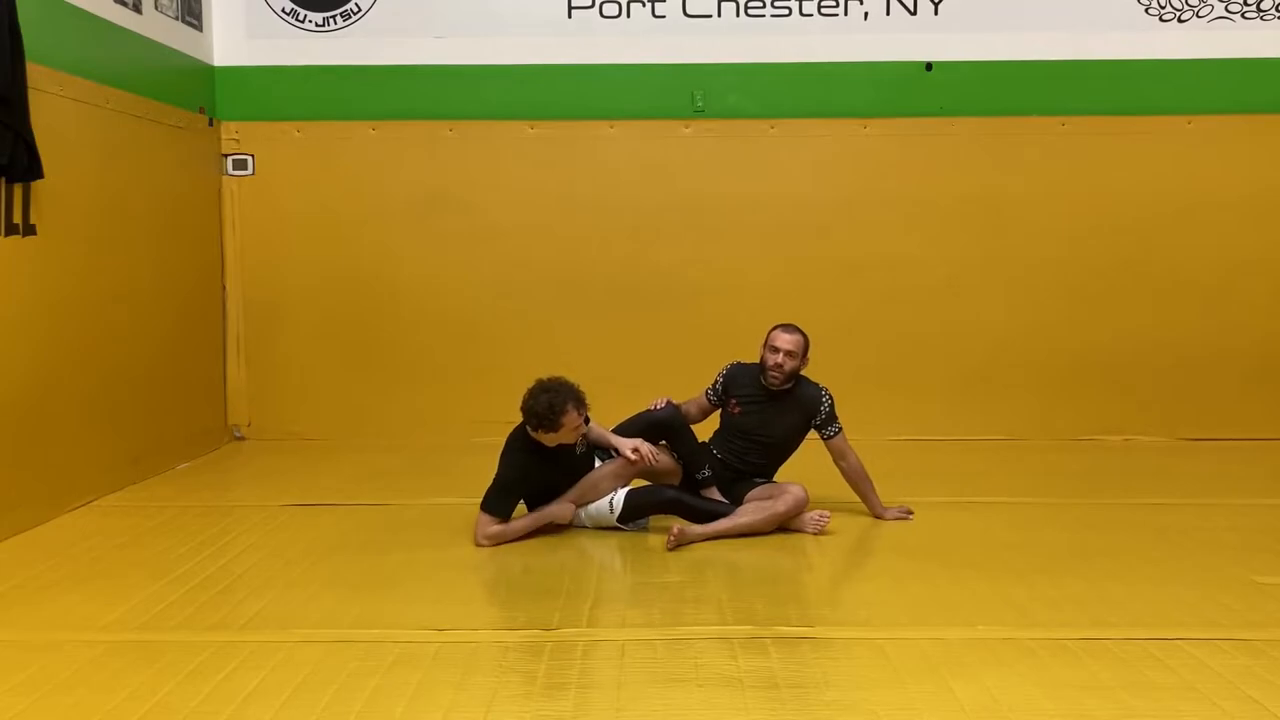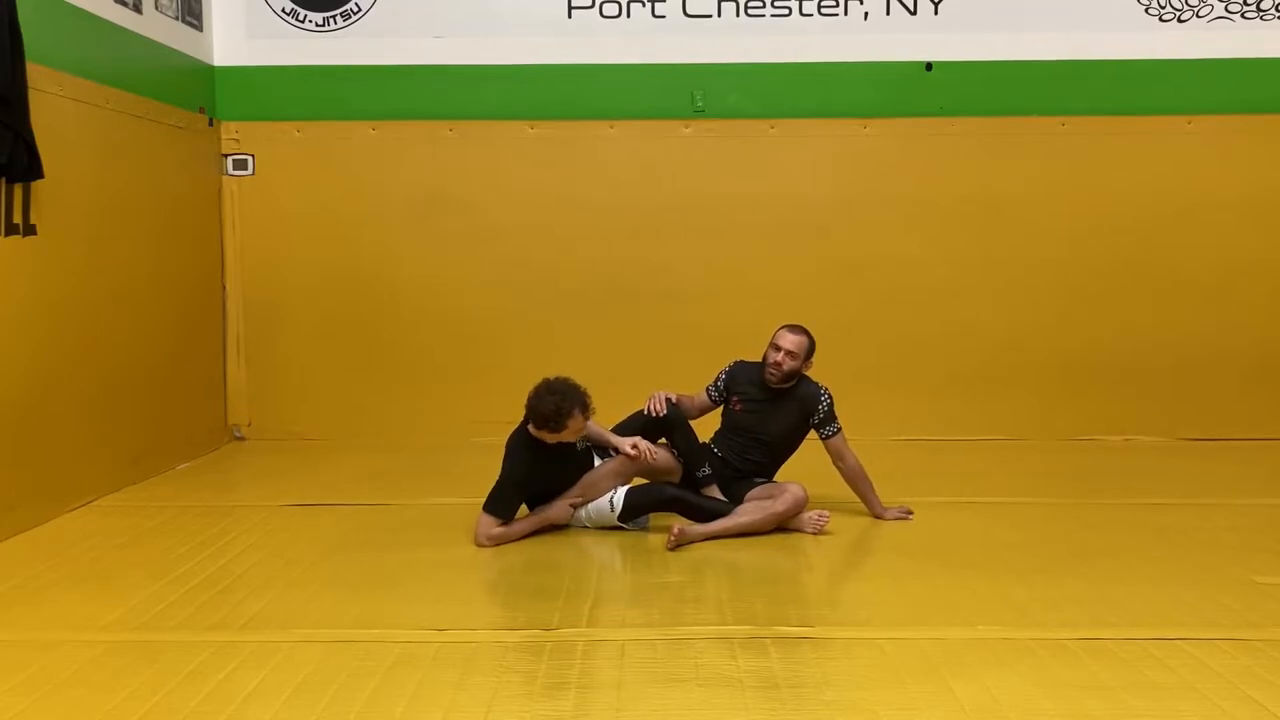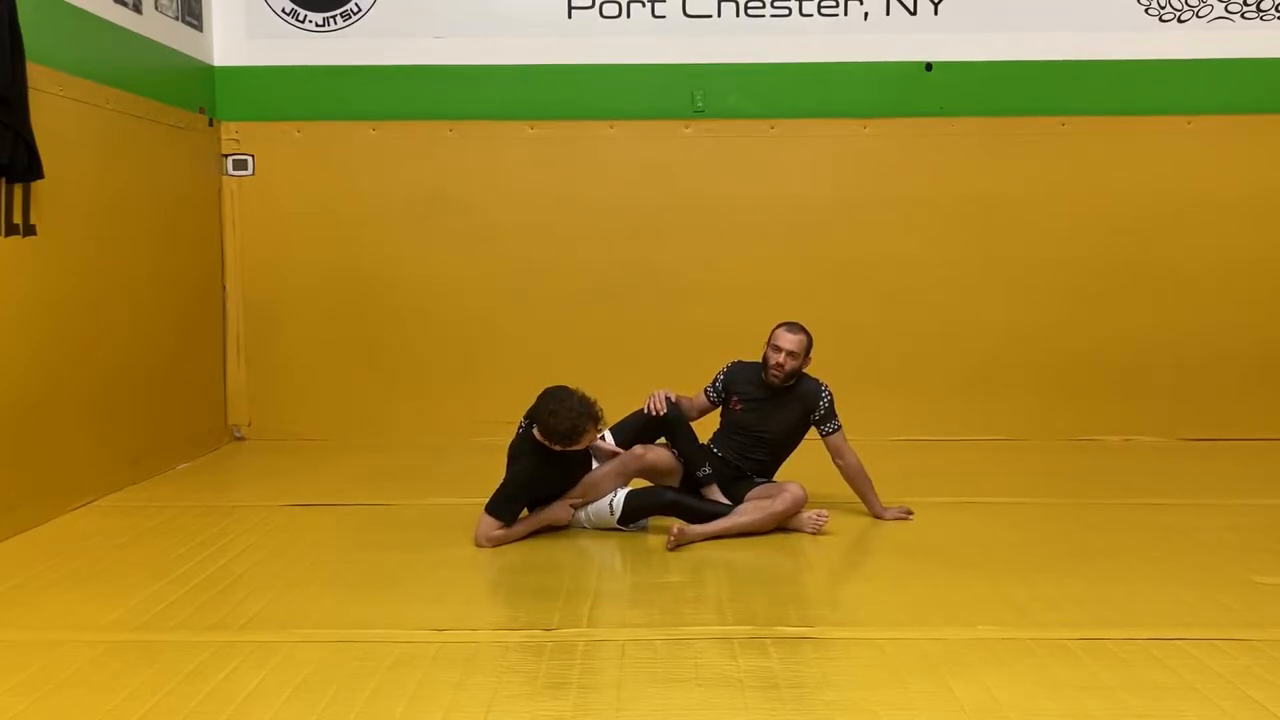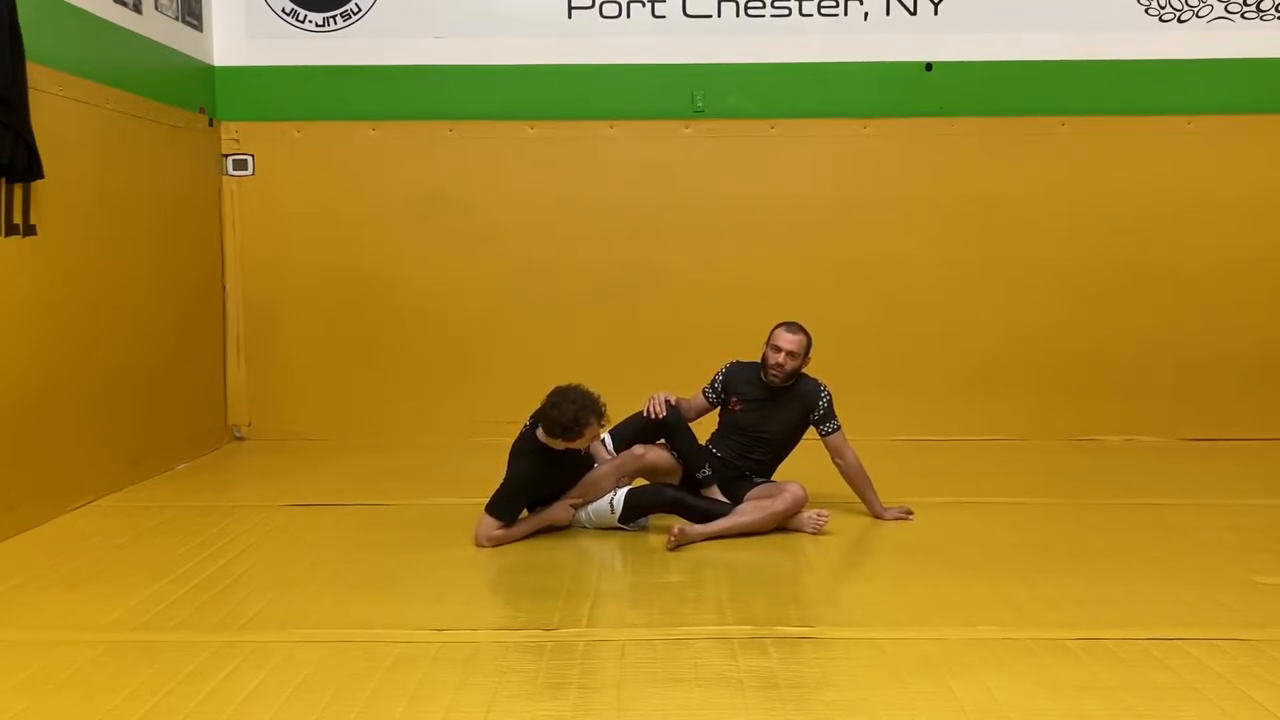
dt=1s
person 1, frame 1
left shoulder: (814, 398)
right shoulder: (735, 375)
left elbow: (843, 458)
right elbow: (698, 410)
left wrist: (878, 509)
right wrist: (674, 409)
left hip: (748, 487)
right hip: (705, 468)
left knee: (796, 496)
left ankle: (698, 532)
person 1, frame 2
left shoulder: (814, 398)
right shoulder: (738, 373)
left elbow: (842, 459)
right elbow: (694, 408)
left wrist: (878, 509)
right wrist: (672, 399)
left hip: (748, 486)
right hip: (707, 467)
left knee: (795, 495)
left ankle: (698, 531)
person 1, frame 3
left shoulder: (814, 395)
right shoulder: (736, 373)
left elbow: (842, 457)
right elbow: (693, 410)
left wrist: (877, 509)
right wrist: (672, 400)
left hip: (749, 486)
right hip: (707, 467)
left knee: (795, 495)
left ankle: (697, 531)
person 1, frame 4
left shoulder: (813, 395)
right shoulder: (735, 374)
left elbow: (842, 456)
right elbow: (691, 411)
left wrist: (878, 509)
right wrist: (671, 403)
left hip: (749, 486)
right hip: (707, 468)
left knee: (795, 495)
left ankle: (699, 531)
person 2, frame 1
left shoulder: (567, 414)
right shoulder: (519, 464)
right elbow: (484, 534)
left wrist: (618, 441)
right wrist: (550, 514)
left hip: (595, 460)
right hip: (577, 506)
left knee: (667, 419)
right knee: (667, 495)
person 2, frame 2
left shoulder: (553, 413)
right shoulder: (522, 465)
right elbow: (484, 535)
left wrist: (617, 440)
right wrist: (547, 516)
left hip: (593, 459)
right hip: (576, 505)
left knee: (668, 416)
right knee: (666, 493)
left ankle: (711, 492)
person 2, frame 3
left shoulder: (556, 402)
right shoulder: (526, 470)
right elbow: (484, 536)
left wrist: (598, 445)
right wrist: (546, 516)
left hip: (588, 462)
right hip: (574, 504)
right knee: (664, 498)
person 2, frame 4
left shoulder: (554, 417)
right shoulder: (528, 469)
right elbow: (485, 536)
left wrist: (607, 460)
right wrist: (548, 516)
left hip: (588, 468)
right hip: (575, 505)
right knee: (664, 496)
